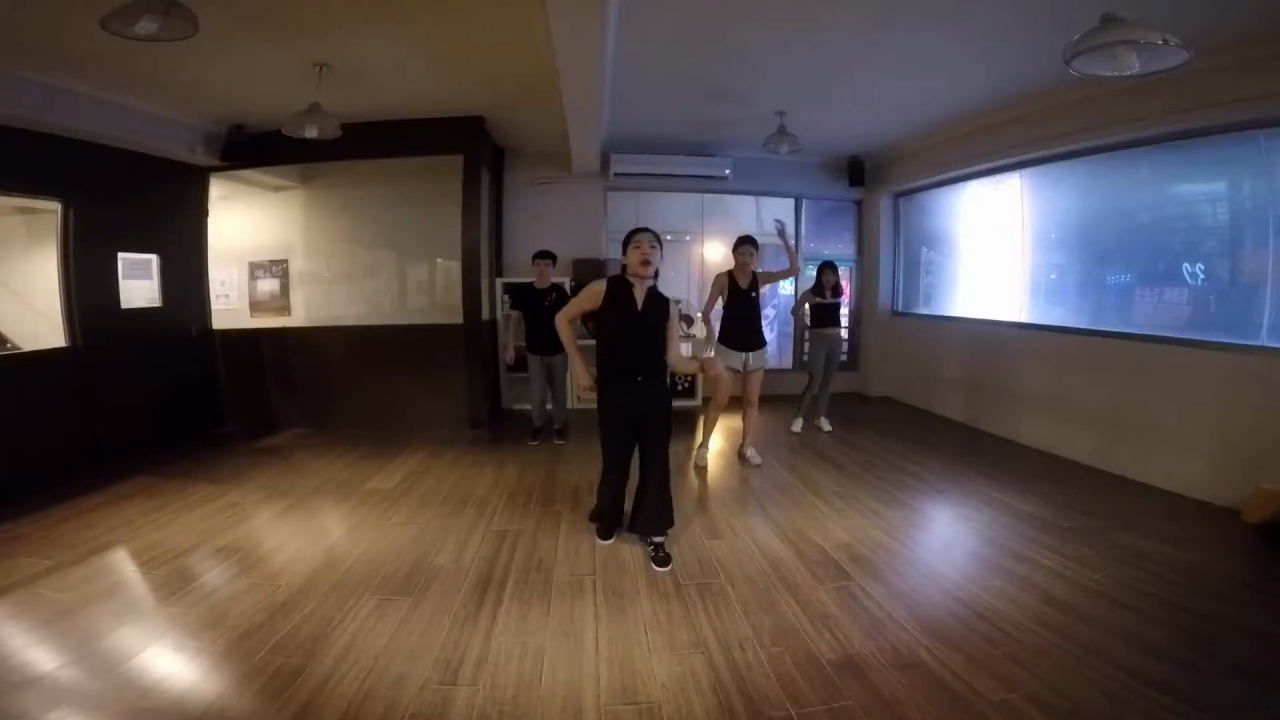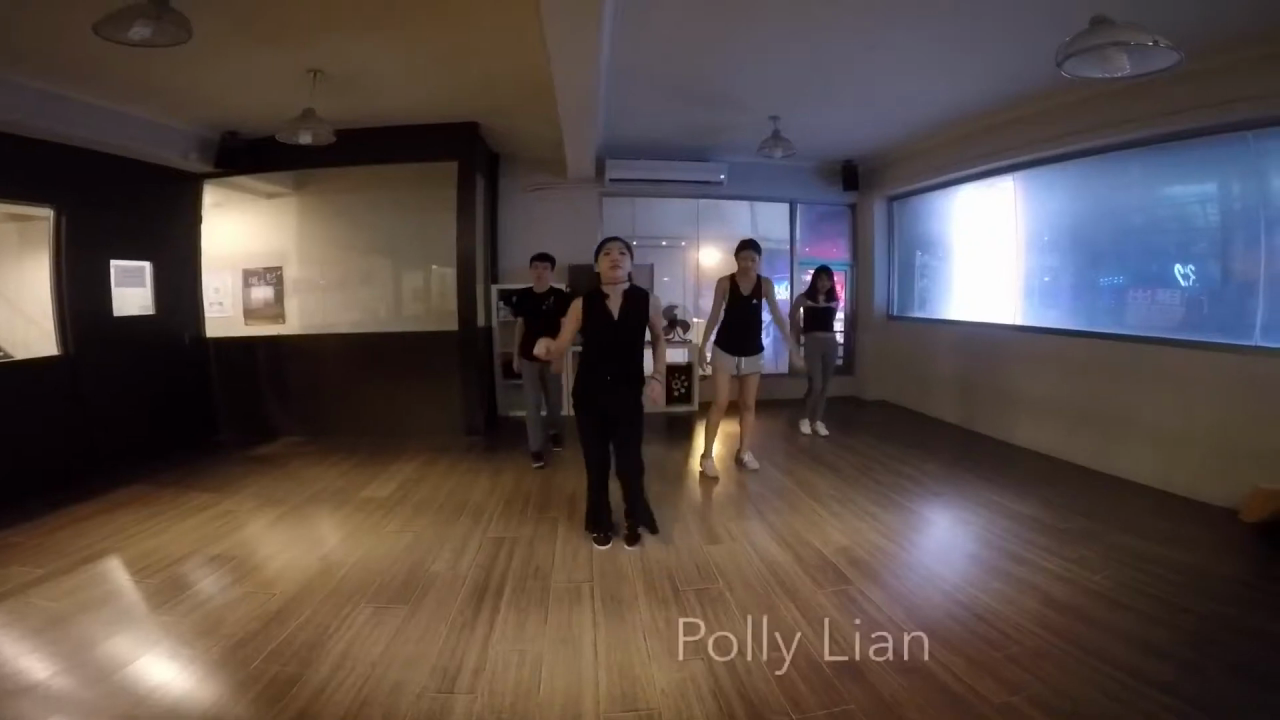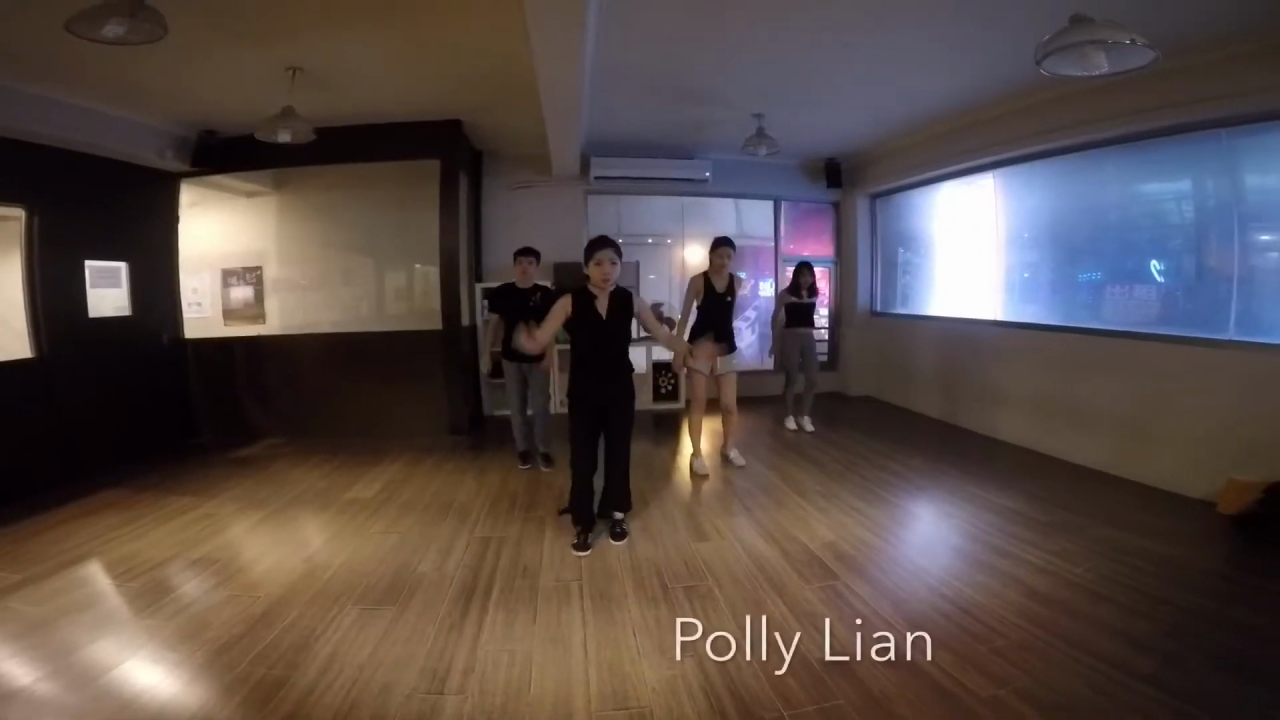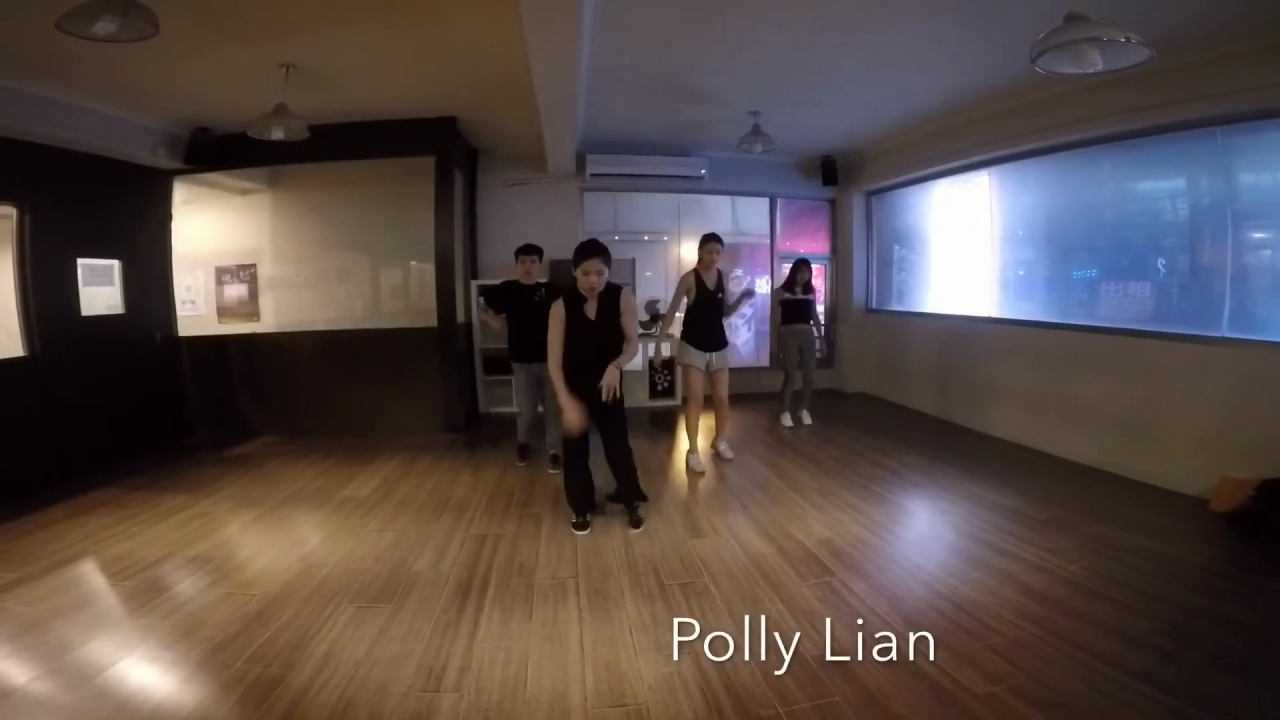
dt=0.4s
person 1, frame 1
left shoulder: (666, 305)
right shoulder: (604, 289)
left elbow: (673, 359)
right elbow: (563, 318)
left wrist: (703, 365)
right wrist: (579, 365)
left hip: (655, 394)
right hip: (615, 393)
left knee: (656, 464)
right knee: (615, 462)
left ankle: (654, 535)
right ankle: (608, 519)
person 1, frame 2
left shoulder: (646, 301)
right shoulder: (583, 304)
left elbow: (659, 339)
right elbow: (561, 347)
left wrist: (657, 377)
right wrist: (546, 348)
left hip: (628, 394)
right hip: (590, 394)
left knee: (629, 461)
right knee: (596, 462)
left ankle: (635, 521)
right ankle: (600, 524)
person 1, frame 3
left shoulder: (631, 301)
right shoulder: (570, 302)
left elbow: (661, 334)
right elbow: (539, 342)
left wrist: (689, 351)
right wrist: (528, 342)
left hip: (620, 388)
right hip: (583, 390)
left knee: (618, 453)
right knee: (583, 458)
left ankle: (616, 514)
right ankle: (582, 524)
person 1, frame 4
left shoulder: (622, 298)
right shoulder: (562, 306)
left elbow: (632, 343)
right elbow: (554, 360)
left wrist: (615, 367)
right wrist: (566, 402)
left hip: (608, 384)
right hip: (574, 386)
left knee: (618, 445)
right knee: (575, 450)
left ankle: (631, 502)
right ankle: (581, 509)
person 2, frame 1
left shoulder: (760, 278)
right shoulder: (723, 278)
left elbow: (794, 270)
right elbow: (706, 311)
left wrist: (785, 240)
right wrist: (709, 327)
left hip: (756, 347)
right hip: (729, 346)
left knee: (752, 400)
right knee: (720, 399)
left ankle: (747, 446)
right ankle: (703, 446)
person 2, frame 2
left shoulder: (765, 284)
right shoulder: (724, 283)
left elbow: (777, 317)
right elbow: (715, 316)
left wrist: (792, 348)
right wrist: (702, 347)
left hip: (753, 352)
right hip: (725, 350)
left knee: (747, 405)
right knee: (720, 404)
left ankle: (744, 451)
right ankle: (707, 455)
person 2, frame 3
left shoulder: (736, 282)
right shoulder: (698, 281)
right elbow: (684, 316)
left hip: (725, 350)
right hip: (699, 349)
left knee: (729, 405)
right knee: (698, 403)
left ankle: (729, 448)
right ankle: (696, 454)
person 2, frame 4
left shoulder: (722, 276)
right shoulder: (689, 278)
right elbow: (671, 311)
left wrist: (741, 299)
right wrist: (660, 342)
left hip: (719, 346)
right hip: (693, 346)
left knee: (722, 399)
right knee: (695, 400)
left ankle: (720, 441)
right ankle: (693, 452)
person 3, frame 1
left shoulder: (560, 292)
right shoulder: (522, 291)
right elbow: (515, 319)
right wrist: (510, 346)
left hip: (557, 351)
right hip: (534, 351)
left knee: (559, 392)
right knee: (538, 393)
left ankle: (559, 426)
right ankle: (538, 426)
person 3, frame 2
left shoulder: (559, 296)
right shoulder: (522, 296)
right elbow: (520, 325)
right wrist: (516, 355)
left hip: (552, 358)
right hip: (529, 358)
left knee: (554, 401)
right knee: (532, 404)
left ankle: (554, 432)
right ankle: (536, 449)
person 3, frame 3
left shoulder: (545, 294)
right shoulder: (501, 292)
right elbow: (495, 324)
left wrist: (549, 356)
right wrist: (486, 353)
left hip: (537, 359)
right hip: (510, 358)
left knee: (540, 406)
right knee: (516, 406)
left ankle: (543, 449)
right ankle: (523, 448)
person 3, frame 4
left shoulder: (549, 291)
right shoulder: (505, 289)
right elbow: (483, 309)
right wrist: (492, 319)
left hip: (548, 358)
right hip: (521, 359)
left knee: (552, 407)
right knee: (527, 408)
left ankle: (553, 451)
right ankle: (523, 443)
person 4, frame 1
left shoulder: (839, 294)
right shoulder: (810, 294)
right elbow: (795, 312)
right wrist: (807, 327)
left hip: (836, 339)
right hip: (818, 339)
left knee: (827, 381)
right knee: (814, 381)
left ankle: (821, 417)
right ankle: (799, 417)
person 4, frame 2
left shoulder: (834, 300)
right shoulder: (804, 298)
right elbow: (793, 316)
left hip: (830, 343)
right hip: (812, 343)
left knee: (824, 386)
right knee: (815, 386)
left ankle: (817, 421)
right ankle: (805, 419)
person 4, frame 3
left shoulder: (813, 295)
right shoulder: (786, 294)
right elbow: (776, 318)
right wrist: (776, 342)
left hip: (809, 338)
right hip: (791, 338)
left knee: (813, 379)
right knee: (792, 379)
left ankle: (804, 416)
right ankle: (789, 416)
person 4, frame 4
left shoulder: (810, 292)
right shoulder: (782, 291)
left elbow: (815, 316)
right elbow: (776, 317)
left wrist: (821, 339)
right wrist: (777, 340)
left hip: (808, 335)
right hip: (789, 335)
left knee: (809, 377)
right knee: (791, 377)
left ankle: (804, 409)
right ankle: (785, 412)
